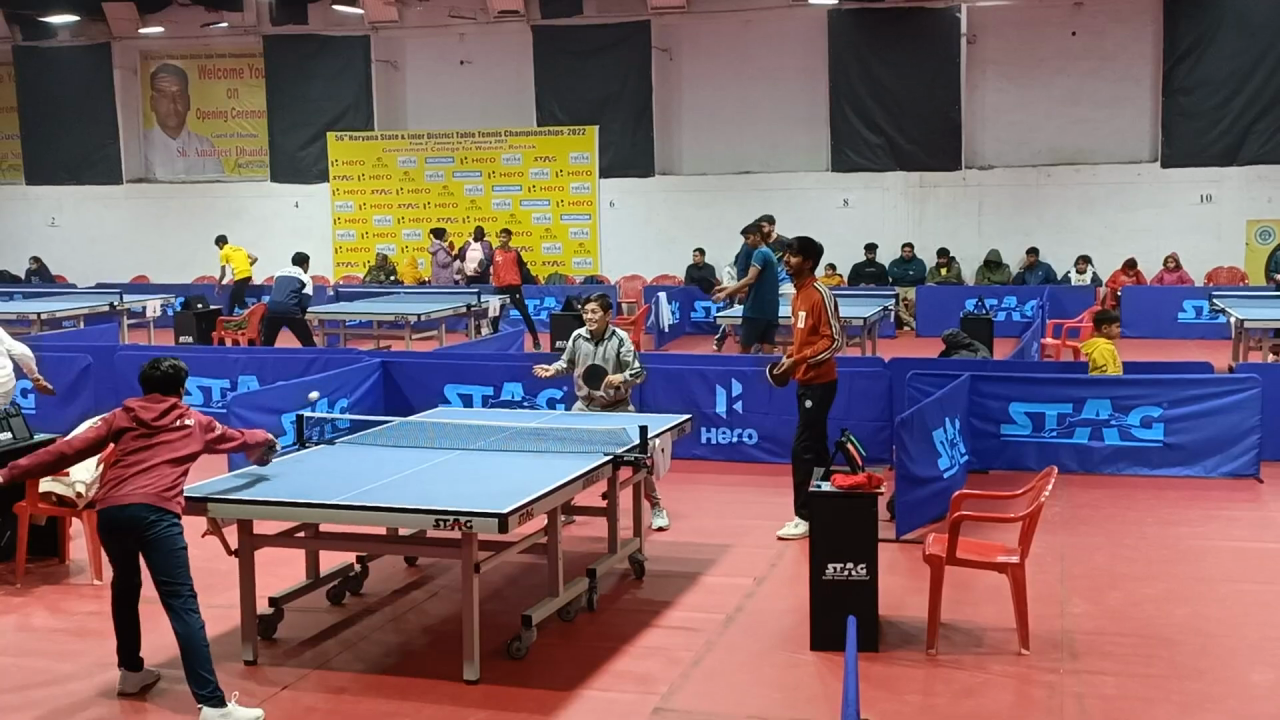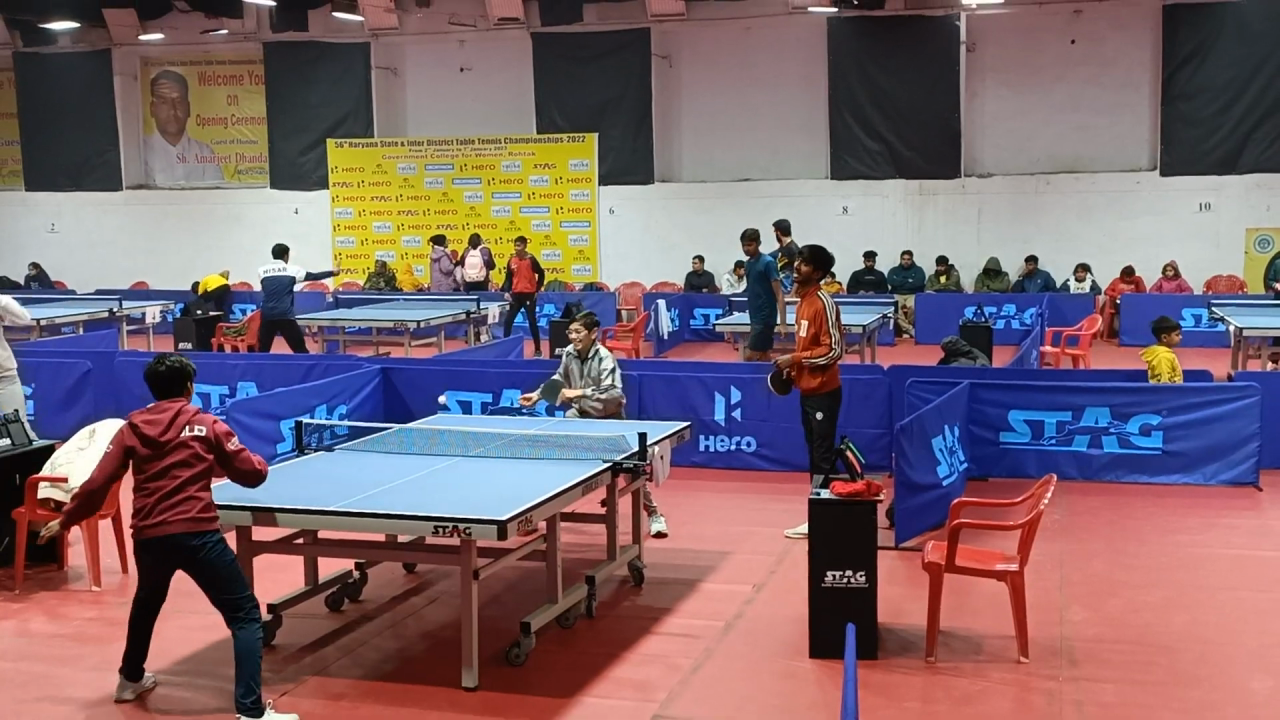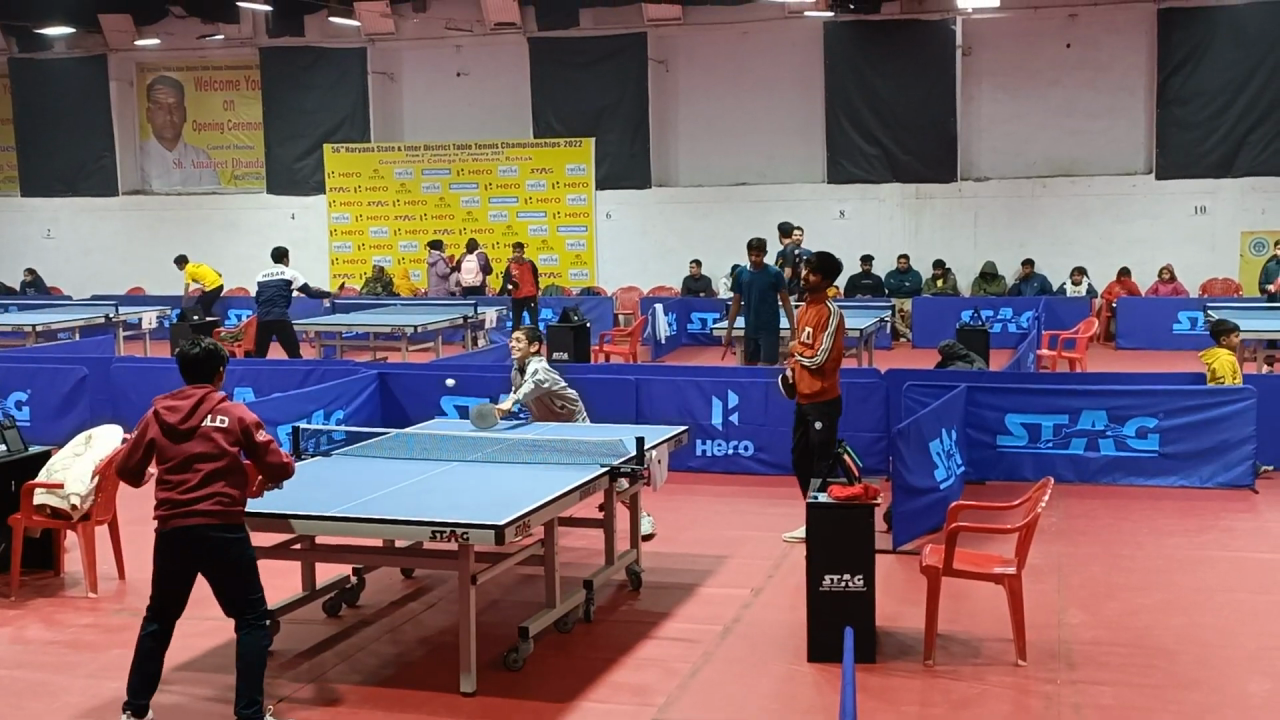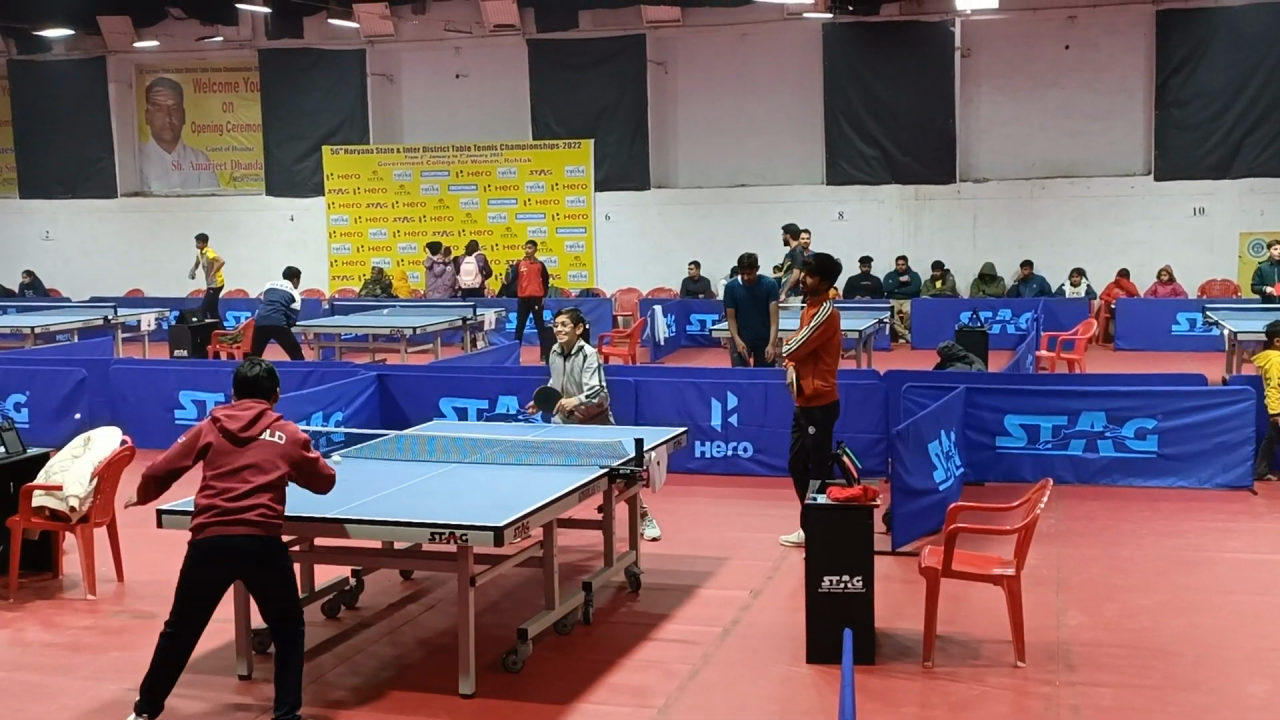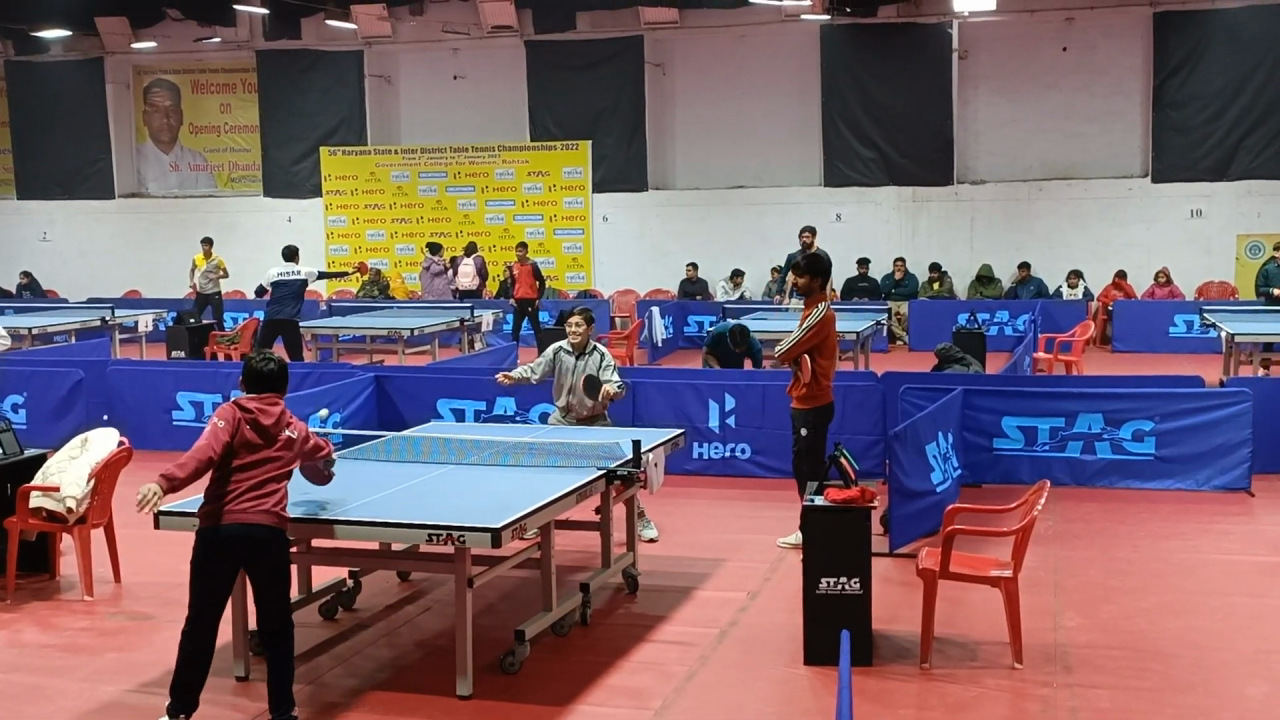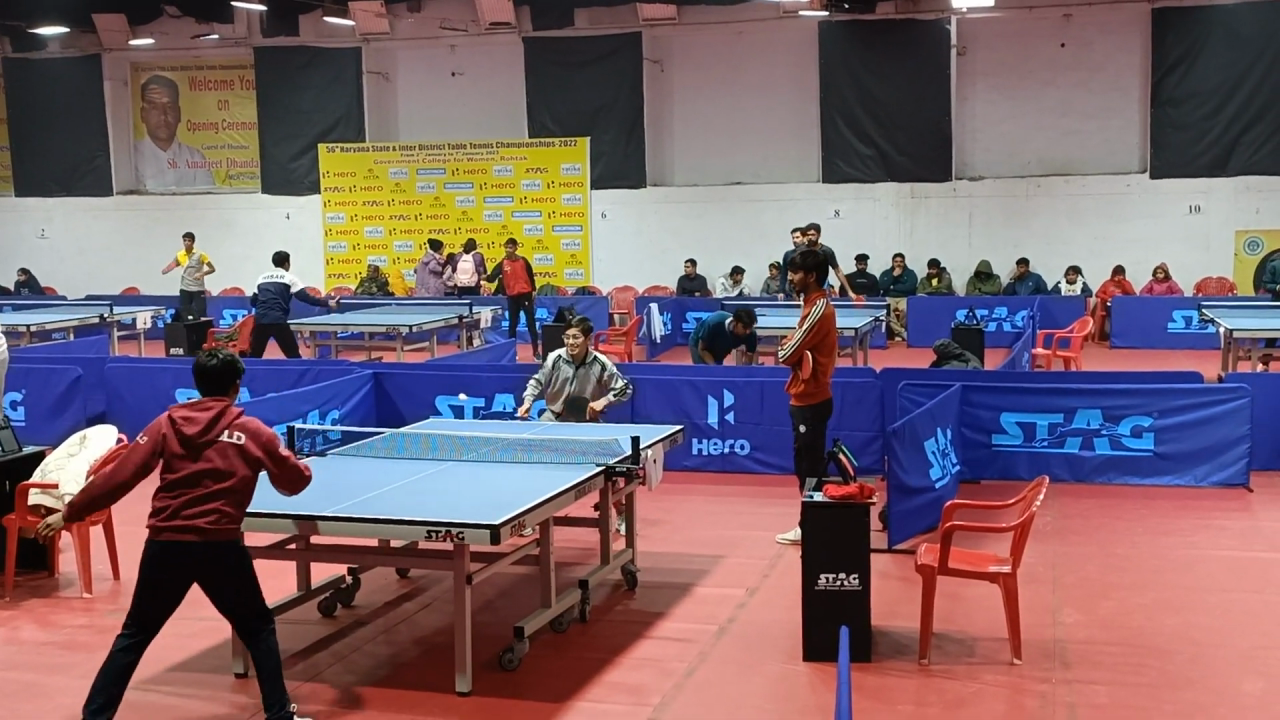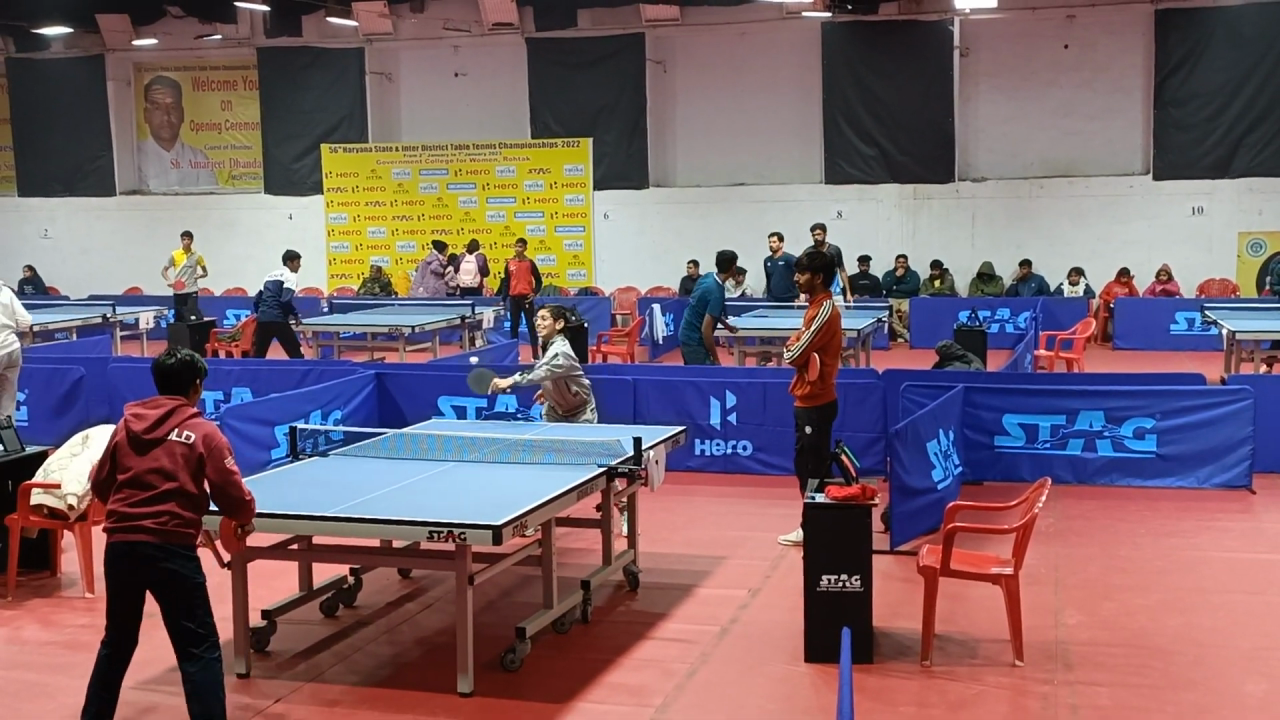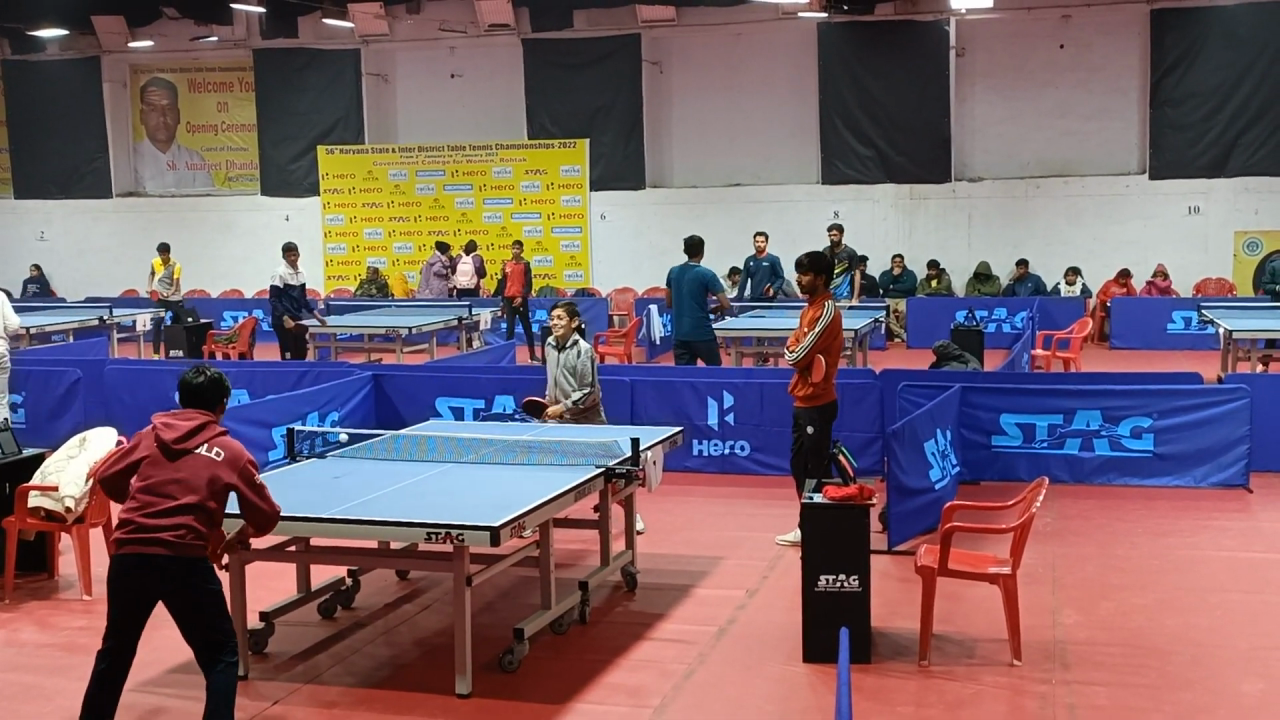
dt=0.4s
person 1, frame 1
left shoulder: (122, 416)
right shoulder: (195, 422)
left elbow: (69, 449)
right elbow: (236, 437)
right wrist: (263, 440)
left hip: (110, 511)
right hip: (154, 513)
left knee: (125, 585)
right knee: (182, 604)
left ankle: (131, 671)
person 1, frame 2
left shoulder: (131, 430)
right shoulder: (207, 425)
left elbow: (97, 486)
right elbow: (253, 474)
left wrist: (64, 521)
right wrist: (217, 465)
left hip: (149, 537)
right hip: (198, 535)
left knee: (146, 601)
right knee: (245, 615)
left ankle: (130, 679)
person 1, frame 3
left shoulder: (156, 416)
right shoulder: (235, 414)
left elbow: (126, 471)
right elbow: (281, 468)
right wrist: (259, 478)
left hip: (172, 532)
right hip: (221, 530)
left knee: (158, 619)
right knee: (252, 620)
person 1, frame 4
left shoulder: (210, 427)
right shoulder: (288, 434)
left elbow: (157, 474)
right elbow: (324, 481)
left wrist: (142, 496)
left hip: (209, 540)
right hip: (262, 541)
left knee: (179, 628)
right knee: (288, 630)
person 1, frame 5
left shoulder: (231, 414)
right shoulder: (296, 429)
left elbow: (205, 453)
right elbow: (323, 463)
left wrist: (163, 482)
left hip: (219, 530)
right hip: (268, 532)
left knee: (200, 624)
right knee: (277, 628)
person 1, frame 6
left shoulder: (168, 424)
right shoulder: (251, 431)
left elbow: (120, 474)
right elbow: (296, 480)
left wrist: (70, 512)
right wrist: (266, 466)
left hip: (165, 544)
right hip: (219, 546)
left knee: (134, 635)
right knee: (257, 628)
person 1, frame 7
left shoulder: (125, 426)
right shoulder: (203, 432)
left elbow: (100, 486)
right elbow: (233, 498)
right wrist: (246, 518)
left hip: (120, 547)
right hip: (171, 550)
left knee: (116, 642)
right knee: (200, 650)
person 1, frame 8
left shoulder: (150, 436)
right shoulder: (229, 452)
left elbow: (106, 479)
right elbow: (266, 517)
right wrist: (240, 536)
left hip: (129, 556)
right hip: (184, 561)
left knee: (115, 650)
right knee: (221, 656)
person 2, frame 1
left shoulder: (820, 295)
right shoulder: (798, 294)
left elbow: (834, 341)
left wrist: (798, 360)
right wrist: (790, 356)
left hip: (819, 382)
right hip: (805, 381)
left knee: (802, 448)
right knee: (816, 448)
left ankle: (804, 517)
person 2, frame 2
left shoulder: (823, 304)
right shoulder: (803, 302)
left elbow: (833, 351)
left wrist: (795, 359)
right wrist: (792, 364)
left hip: (824, 393)
right hip: (808, 391)
left knee: (823, 460)
right knee: (815, 457)
person 2, frame 3
left shoulder: (830, 313)
right shoulder: (804, 309)
left elbow: (818, 358)
left wrist: (795, 347)
right wrist: (791, 368)
left hip: (823, 401)
right hip: (803, 399)
left knee: (822, 468)
right knee: (800, 463)
person 2, frame 4
left shoulder: (825, 313)
right shoulder: (809, 309)
left elbow: (792, 349)
left wrist: (788, 344)
right wrist: (792, 367)
left hip: (820, 404)
right hip: (804, 402)
left knee: (819, 471)
right knee: (797, 465)
person 2, frame 5
left shoulder: (820, 313)
right shoulder: (814, 309)
left elbow: (782, 352)
right elbow: (797, 350)
left wrist: (786, 349)
right wrist: (795, 357)
left hip: (813, 404)
right hip: (805, 401)
left knee: (811, 471)
right knee: (802, 468)
person 2, frame 6
left shoulder: (818, 310)
right shoulder: (815, 305)
left elbow: (786, 355)
right elbow: (795, 347)
left wrist: (787, 348)
right wrist: (791, 347)
left hip: (810, 400)
right hip: (806, 397)
left knee: (810, 467)
right knee: (805, 465)
person 2, frame 7
left shoulder: (825, 311)
right shoulder: (815, 307)
left elbow: (794, 356)
right elbow: (795, 346)
left wrist: (793, 350)
right wrist: (794, 348)
left hip: (816, 402)
right hip: (807, 399)
left knee: (815, 468)
right knee: (804, 466)
person 2, frame 8
left shoulder: (827, 312)
right shoulder: (810, 308)
left elbow: (797, 357)
right elbow: (793, 347)
left wrist: (794, 352)
right wrist: (794, 350)
left hip: (817, 402)
right hip: (803, 400)
left knee: (816, 468)
right knee: (799, 464)
person 3, frame 1
left shoulder: (620, 339)
right shoulder: (577, 337)
left elbow: (639, 373)
right elbow: (567, 362)
left wrist: (621, 378)
right wrist: (553, 369)
left hip: (617, 408)
right hip: (586, 406)
left ankle: (656, 507)
person 3, frame 2
left shoulder: (604, 357)
right shoulder: (569, 353)
left elbow: (613, 393)
right elbow: (560, 378)
left wrist: (580, 392)
right wrist: (539, 394)
left hip: (609, 418)
right hip: (579, 415)
left ankle: (654, 515)
person 3, frame 3
left shoulder: (539, 367)
right shoulder: (517, 369)
left elbow: (533, 386)
left wrist: (510, 402)
right wrist: (508, 404)
left hip: (573, 423)
right hip: (546, 425)
left ankle: (640, 515)
person 3, frame 4
left shoulder: (588, 354)
right shoulder: (555, 352)
left elbow: (597, 391)
left wrist: (576, 400)
left hip: (595, 420)
right hip: (565, 420)
left ankle: (644, 519)
person 3, frame 5
left shoulder: (601, 355)
right shoulder: (557, 350)
left elbow: (618, 386)
right elbow: (534, 369)
left wrist: (611, 390)
right wrist: (515, 376)
left hip: (595, 421)
right hip: (563, 419)
left ankle: (641, 520)
person 3, frame 6
left shoulder: (600, 364)
right shoulder: (555, 358)
left elbow: (625, 388)
right elbow: (537, 381)
left wrist: (603, 401)
right wrist: (528, 401)
left hip: (587, 422)
right hip: (555, 419)
left knee: (607, 470)
right knee: (535, 467)
left ankle: (622, 516)
right ankle: (530, 516)
person 3, frame 7
left shoulder: (559, 349)
right shoulder: (547, 344)
left elbow: (542, 373)
left wrist: (509, 381)
right wrist: (547, 390)
left hip: (579, 413)
right hip: (554, 411)
left knee: (598, 464)
right knee: (540, 463)
left ankle: (624, 512)
right ankle: (536, 516)
person 3, frame 8
left shoulder: (583, 350)
right shoulder: (550, 344)
left elbow: (589, 390)
left wrist: (563, 407)
right wrist: (548, 401)
left hip: (588, 416)
right hip: (560, 416)
left knee: (607, 466)
right knee: (543, 464)
left ankle: (630, 512)
right ankle: (536, 516)
